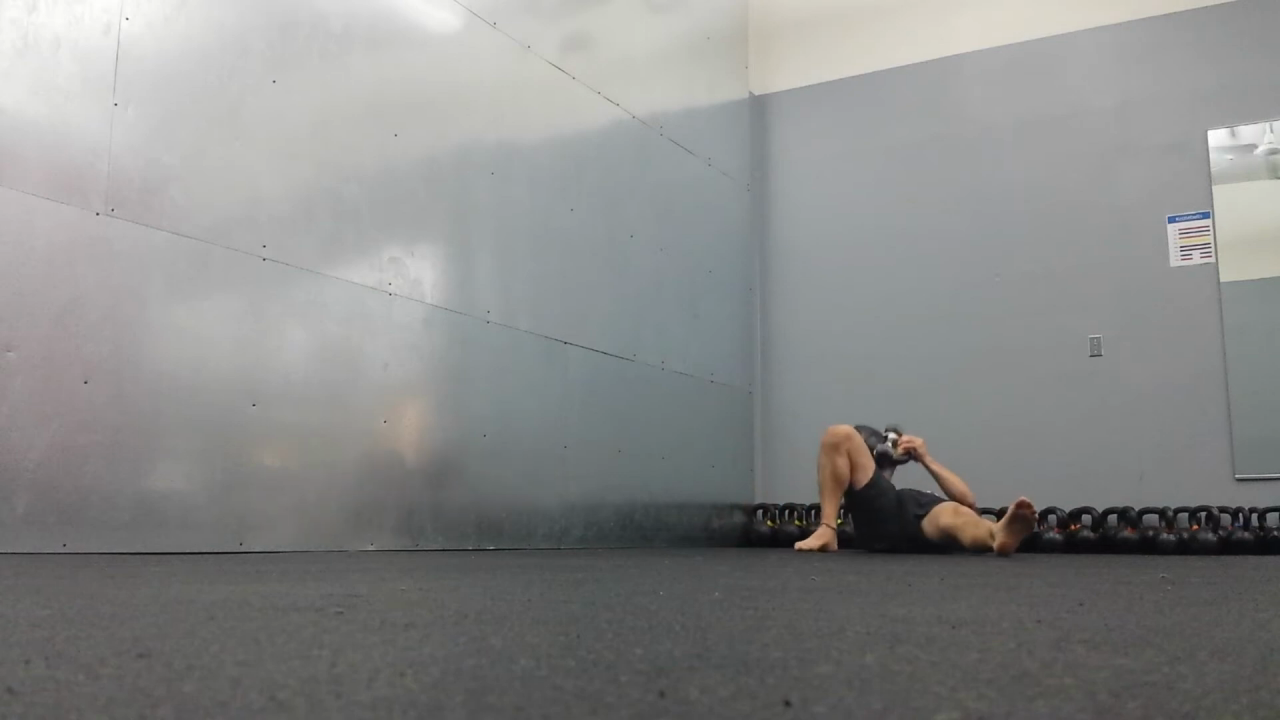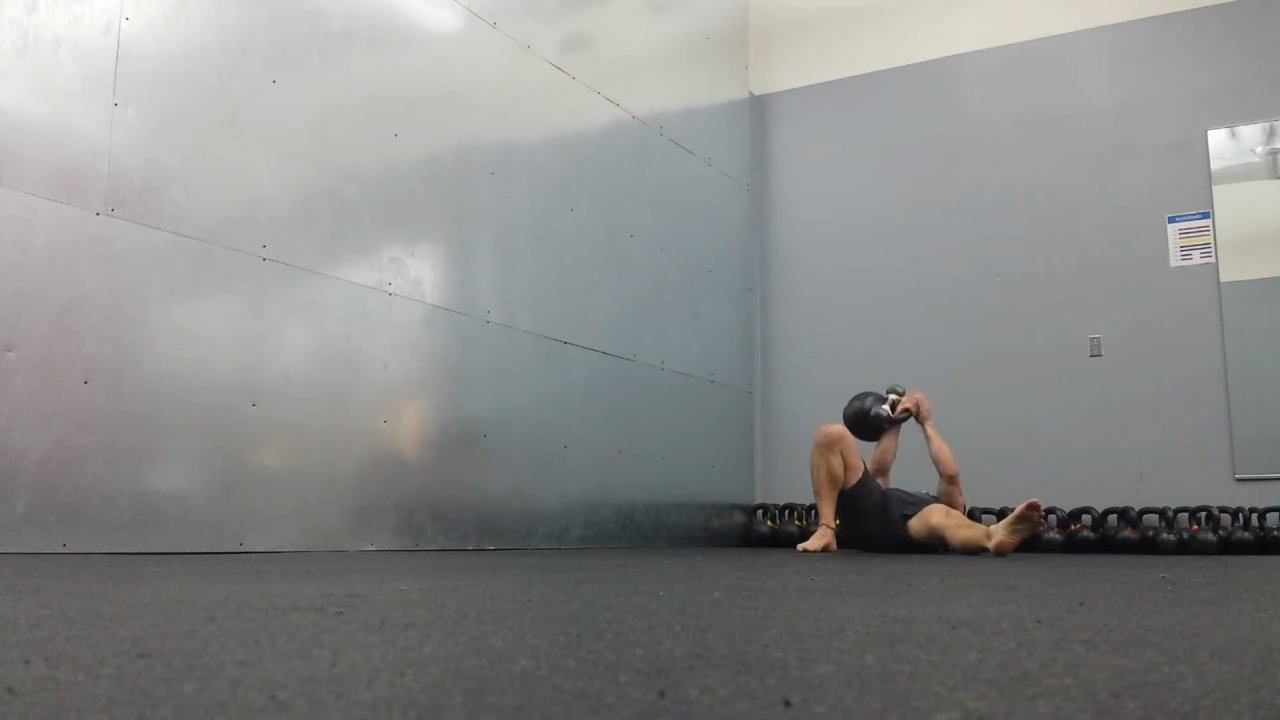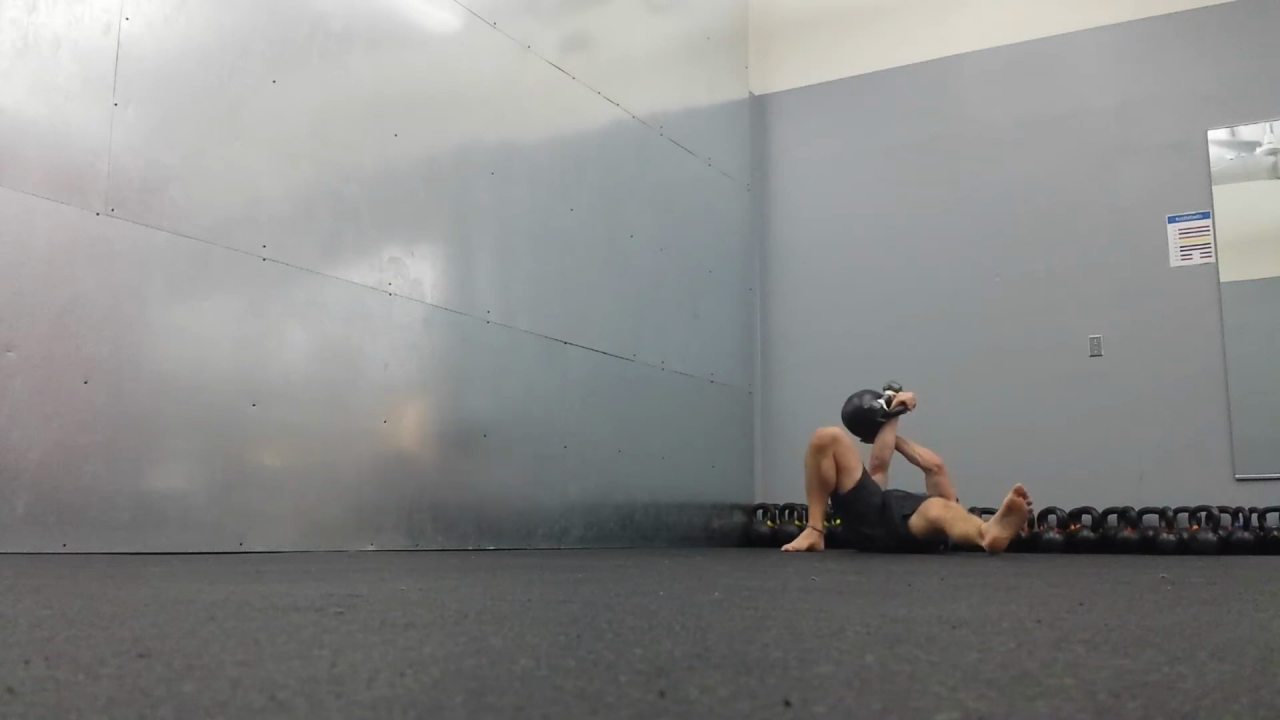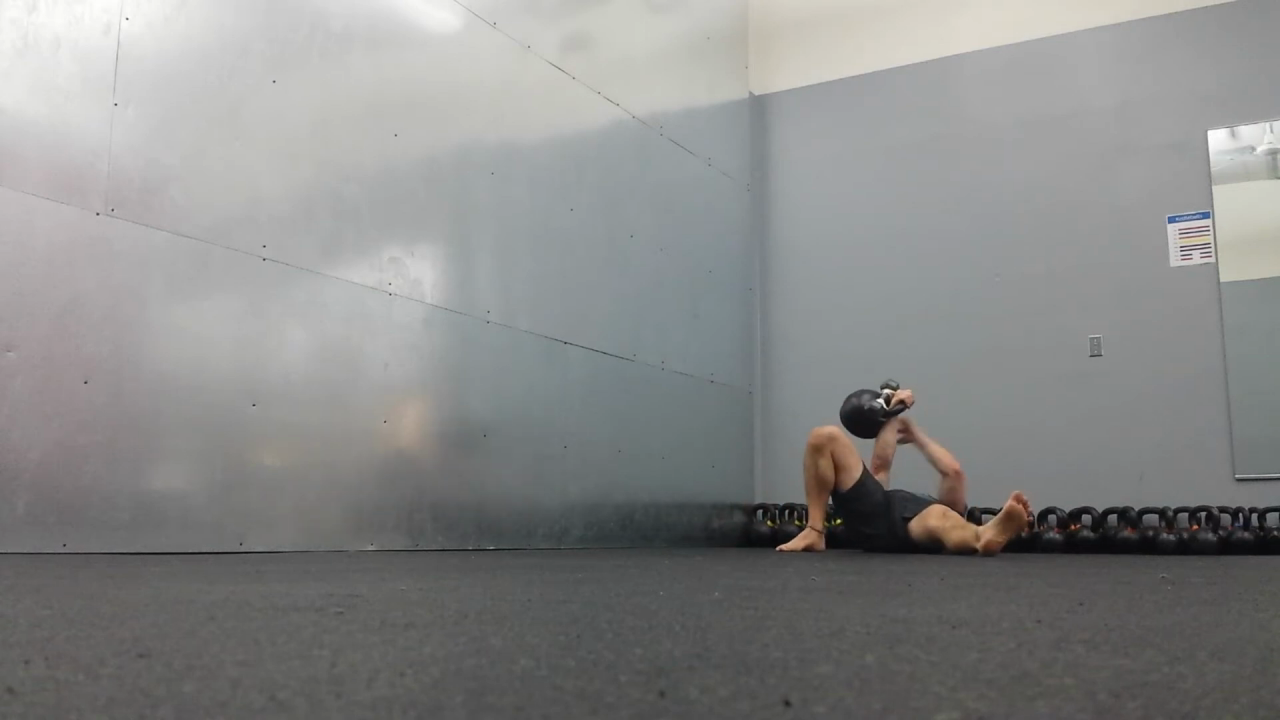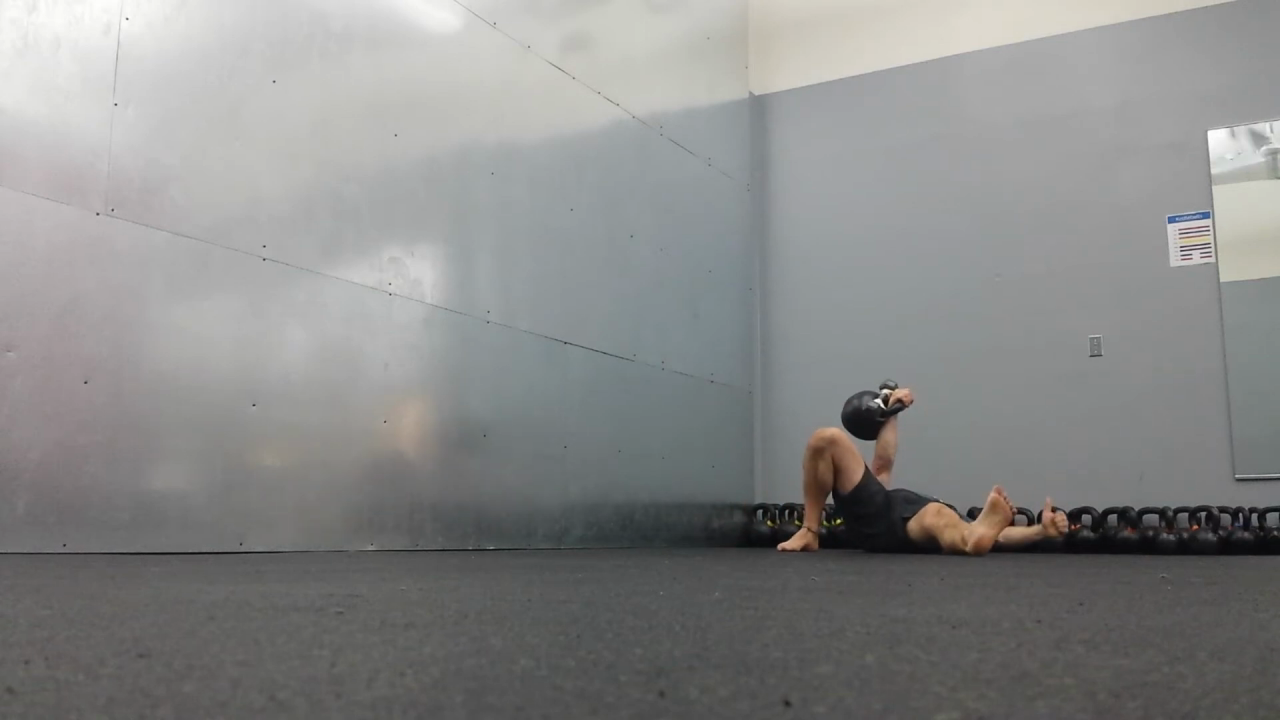
dt=0.5s
person 1, frame 1
left shoulder: (940, 515)
left elbow: (968, 501)
right elbow: (873, 492)
left wrist: (926, 459)
left hip: (924, 532)
right hip: (884, 521)
left knee: (954, 513)
right knee: (839, 435)
left ankle: (998, 534)
right ankle: (826, 531)
person 1, frame 2
left shoulder: (945, 508)
left elbow: (950, 475)
right elbow: (879, 470)
left wrist: (926, 423)
left hip: (910, 534)
right hip: (870, 521)
left knee: (940, 517)
right knee: (832, 435)
left ankle: (995, 536)
right ankle: (826, 532)
person 1, frame 3
left shoulder: (931, 510)
left elbow: (934, 467)
right elbow: (878, 466)
left wrist: (893, 438)
right wrist: (892, 417)
left hip: (909, 533)
right hip: (870, 522)
left knee: (940, 508)
right knee: (827, 438)
left ankle: (989, 533)
right ankle: (815, 532)
person 1, frame 4
left shoulder: (946, 513)
left elbow: (952, 471)
right elbow: (880, 465)
left wrist: (916, 436)
right wrist: (892, 414)
left hip: (910, 532)
right hip: (873, 518)
left knee: (938, 518)
right knee: (825, 437)
left ankle: (987, 536)
right ankle: (814, 532)
person 1, frame 5
left shoulder: (953, 519)
left elbow: (1002, 533)
right elbow: (881, 466)
left wrist: (1042, 530)
right wrist: (891, 412)
left hip: (908, 530)
right hip: (874, 516)
right knee: (827, 439)
left ankle: (972, 539)
right ankle: (809, 532)
